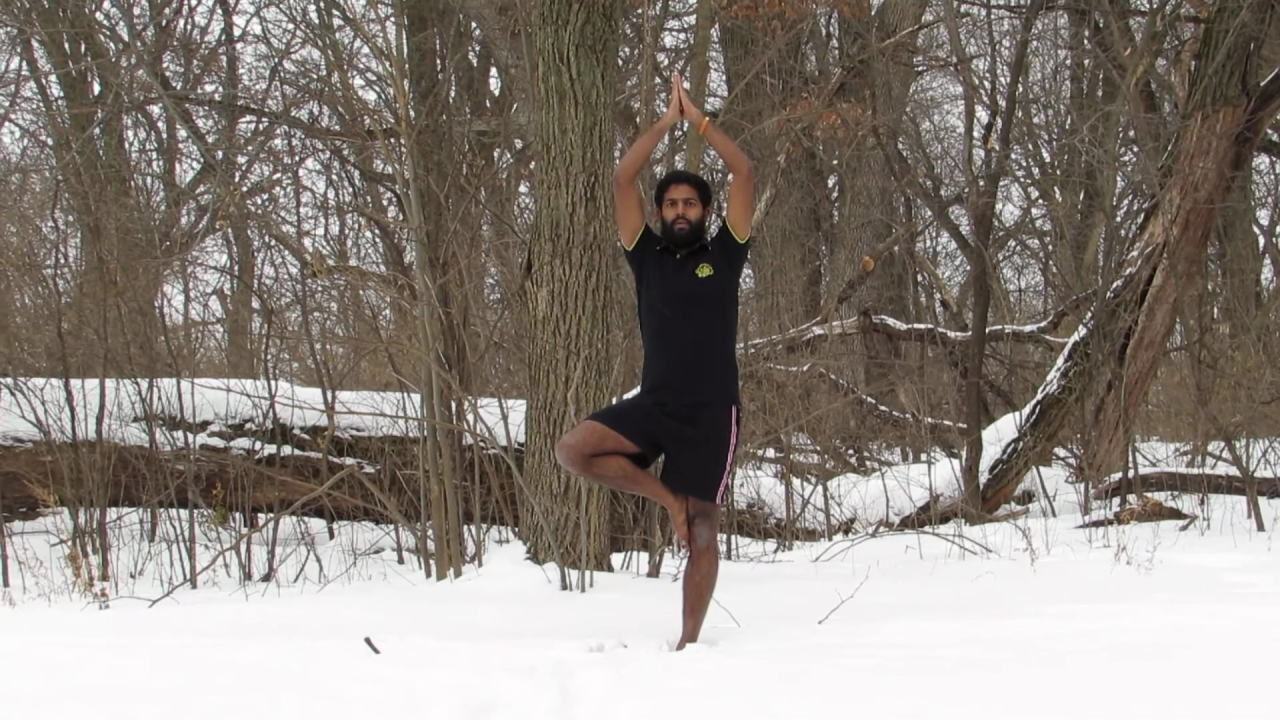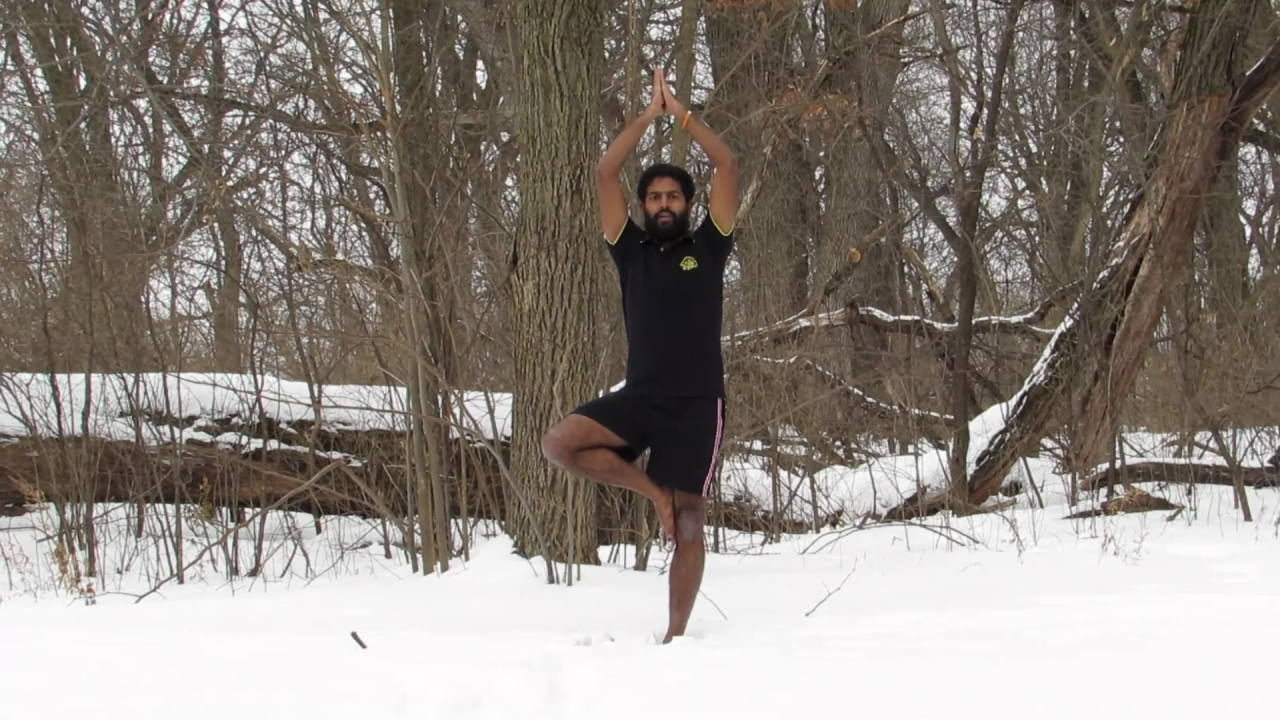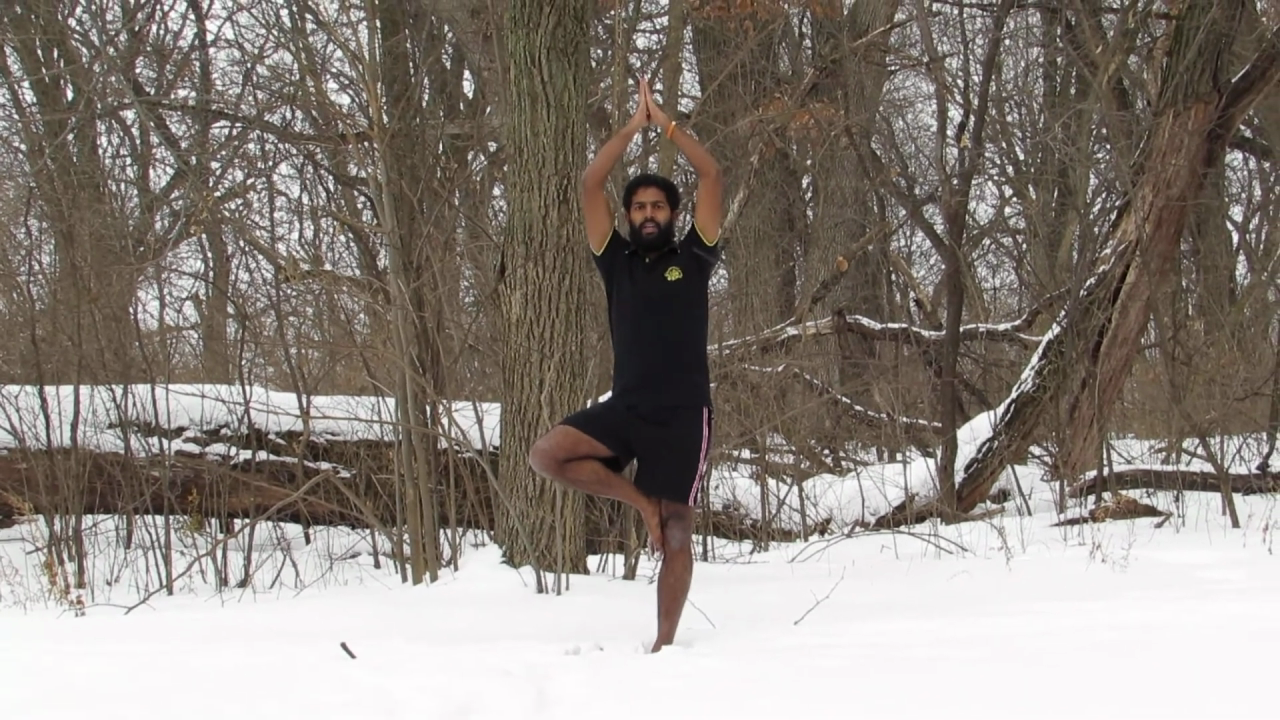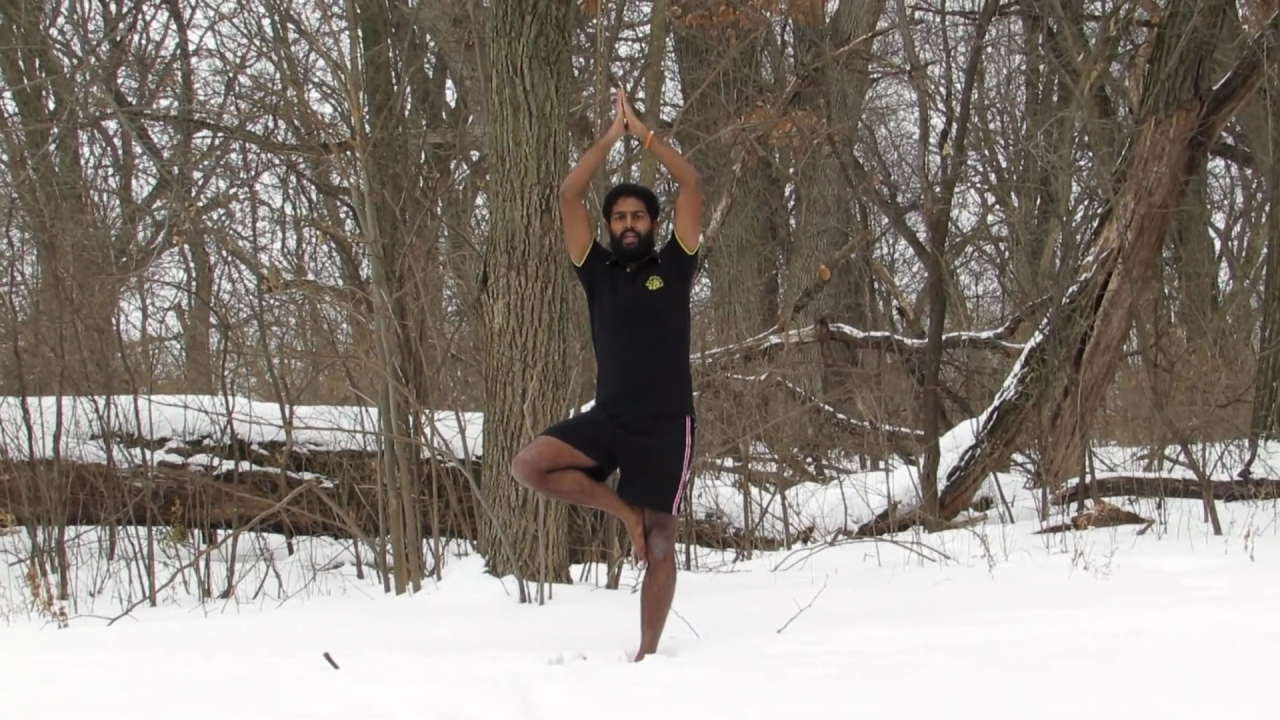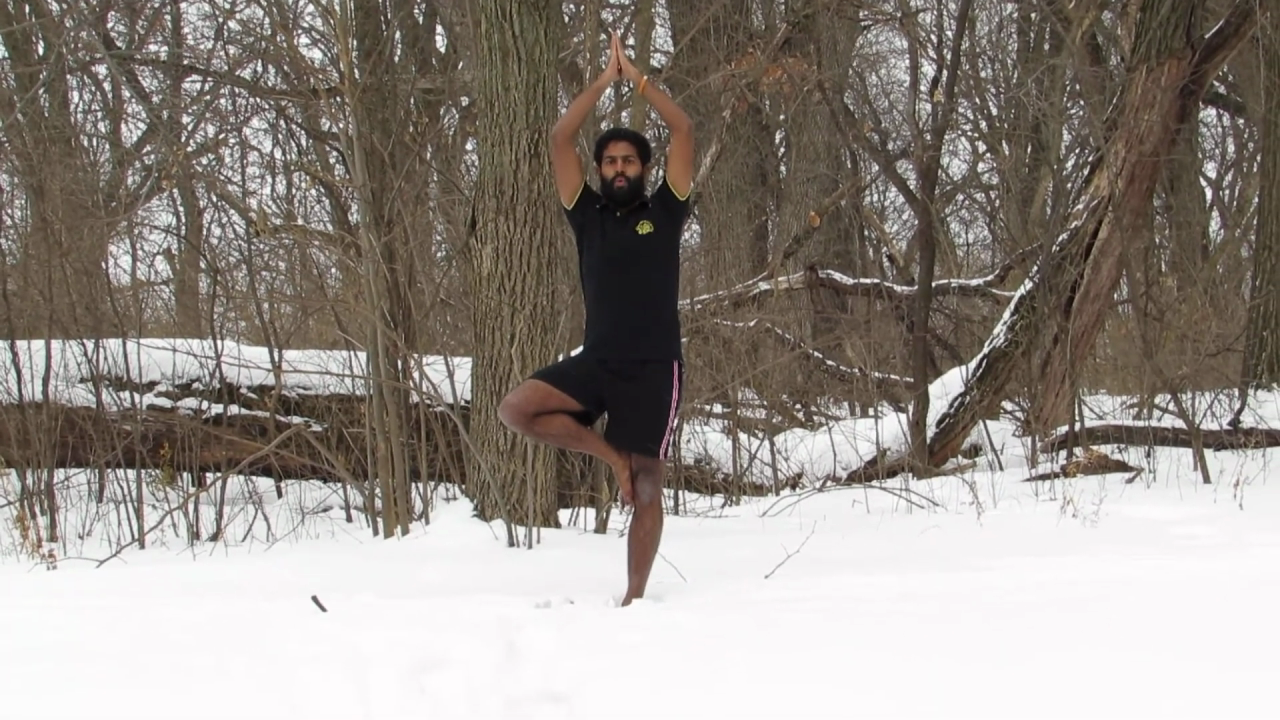
dt=1s
person 1, frame 1
left shoulder: (724, 255)
right shoulder: (647, 257)
left elbow: (745, 174)
right elbow: (622, 179)
left wrist: (699, 118)
right wrist: (666, 121)
left hip: (712, 410)
right hip: (653, 403)
left knee: (702, 532)
right knee: (571, 449)
left ankle: (689, 641)
right ankle: (668, 498)
person 1, frame 2
left shoulder: (707, 248)
right shoulder: (631, 250)
left elbow: (728, 166)
right elbow: (605, 173)
left wrist: (680, 112)
right wrist: (648, 114)
left hip: (697, 403)
right hip: (639, 396)
left knee: (689, 523)
right knee: (558, 443)
left ankle: (676, 634)
right ankle: (653, 491)
person 1, frame 3
left shoulder: (692, 258)
right shoulder: (616, 260)
left elbow: (712, 177)
right elbow: (590, 184)
left wrist: (666, 122)
right wrist: (632, 125)
left hip: (683, 412)
right hip: (625, 406)
left knee: (676, 530)
right knee: (545, 454)
left ankle: (664, 643)
right ankle: (640, 501)
person 1, frame 4
left shoulder: (673, 268)
right shoulder: (597, 272)
left elbow: (691, 185)
right elbow: (568, 196)
left wrist: (643, 132)
right wrist: (610, 136)
left hip: (666, 422)
right hip: (608, 416)
left knee: (660, 540)
right knee: (527, 465)
left ankle: (647, 652)
right ankle: (623, 511)
person 1, frame 5
left shoulder: (664, 212)
right shoulder: (587, 215)
left elbow: (684, 131)
right elbow: (560, 139)
left wrist: (637, 77)
right wrist: (603, 80)
left hip: (654, 366)
right hip: (595, 360)
left knee: (647, 484)
right knee: (514, 409)
left ankle: (634, 597)
right ankle: (612, 456)
